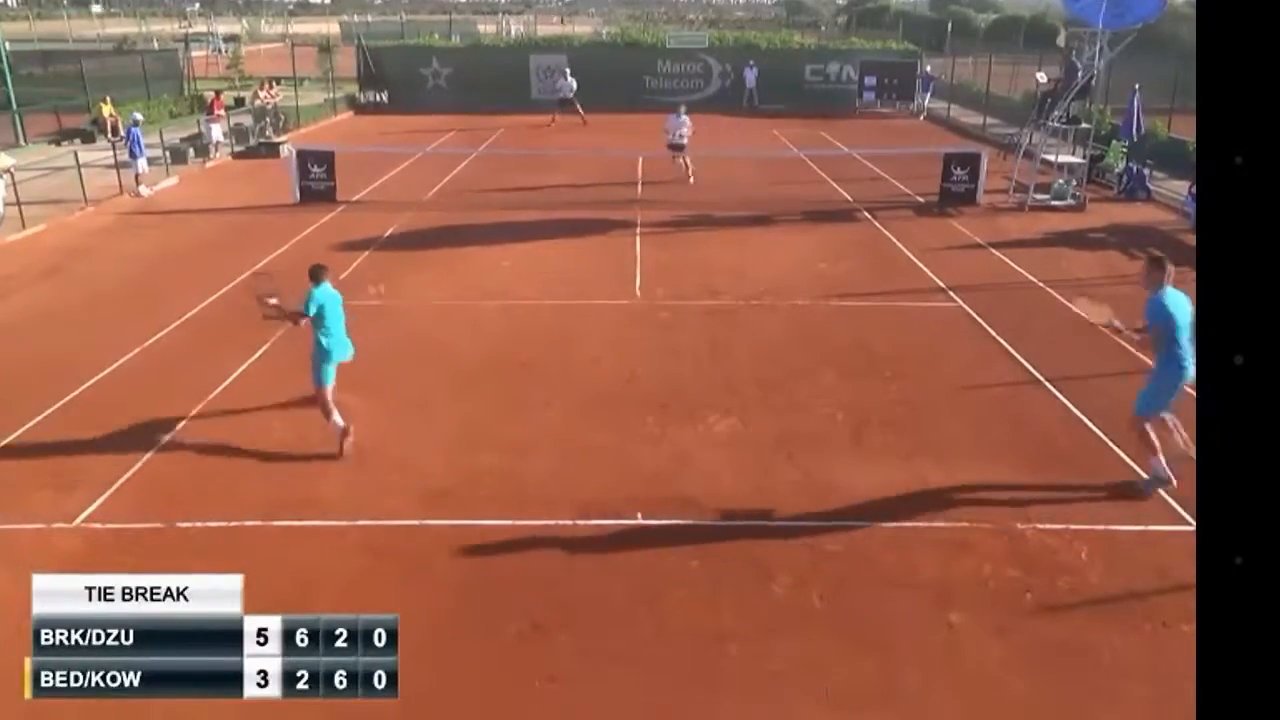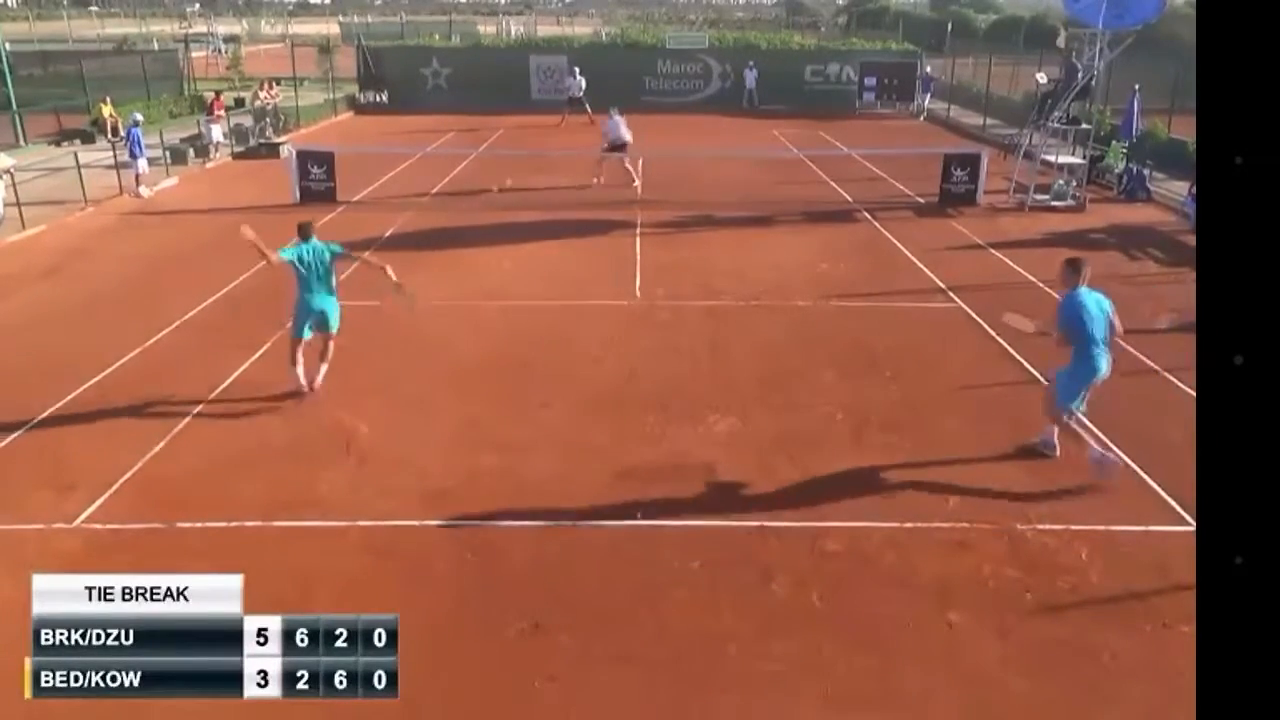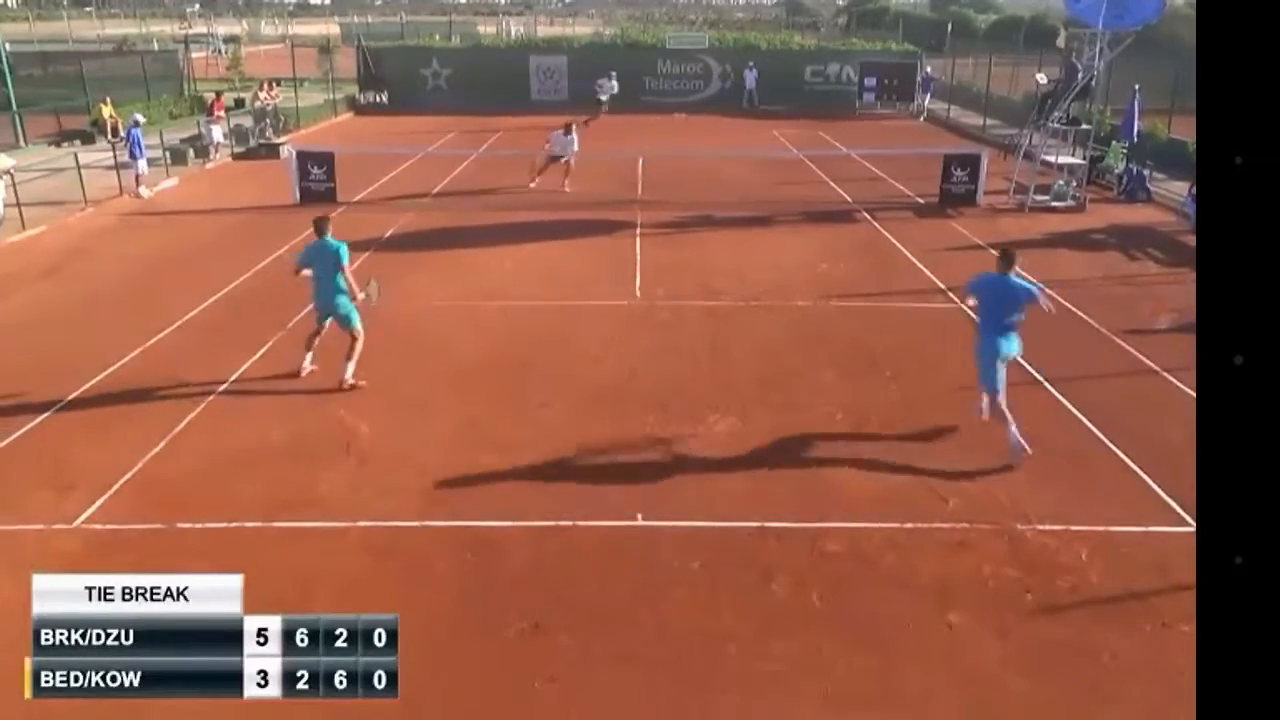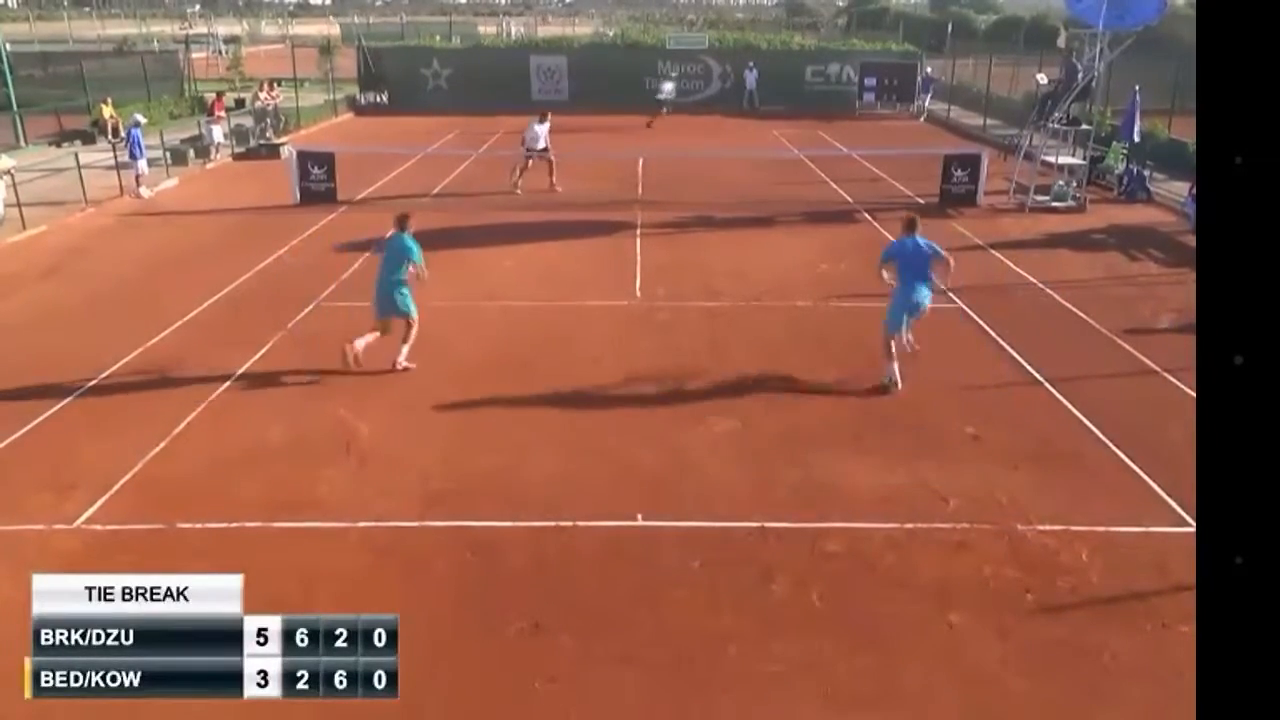
dt=0.4s
person 1, frame 1
left shoulder: (1156, 302)
right shoulder: (1181, 298)
left elbow: (1153, 343)
left wrist: (1136, 336)
right wrist: (1142, 330)
left hip: (1170, 369)
right hip: (1184, 367)
left knee: (1139, 422)
right knee: (1160, 414)
left ankle: (1162, 474)
right ankle: (1190, 454)
person 1, frame 2
left shoulder: (1068, 302)
right shoulder: (1101, 299)
left elbow: (1062, 341)
right elbow: (1117, 331)
left wrist: (1065, 337)
left hip: (1084, 366)
right hip: (1102, 363)
left knee: (1059, 418)
right knee: (1052, 391)
left ankle: (1099, 455)
right ankle: (1050, 441)
person 1, frame 3
left shoulder: (983, 280)
right shoulder: (1025, 288)
left elbow: (967, 299)
right elbow: (1048, 308)
right wrist: (1020, 316)
left hip: (988, 345)
right hip: (1011, 344)
left knee: (996, 400)
right knee: (993, 382)
left ankle: (1017, 443)
right ankle: (983, 406)
person 1, frame 4
left shoulder: (894, 246)
right shoulder: (928, 246)
left elbow: (881, 271)
right elbow: (949, 262)
left wrist: (889, 281)
right wrist: (935, 278)
left hip: (904, 296)
right hip: (923, 297)
left knee: (889, 336)
right knee: (903, 325)
left ankle: (893, 377)
right ankle: (908, 340)
person 2, frame 1
left shoulder: (316, 294)
right shoulder: (335, 294)
left elbow: (300, 319)
left wrist: (277, 306)
left hip: (327, 351)
right hip: (345, 348)
left knee: (323, 399)
left ankle: (342, 429)
person 2, frame 2
left shoulder: (296, 250)
right shoulder: (329, 249)
left elbow: (272, 258)
right elbow: (356, 257)
left wrist: (254, 240)
right wrist: (383, 266)
left hip: (307, 304)
right hip: (329, 304)
left knee: (296, 345)
right knee: (328, 340)
left ankle: (302, 383)
right ankle: (316, 380)
person 2, frame 3
left shoulder: (309, 249)
right shoulder: (340, 247)
left elbow: (298, 271)
right elbow: (347, 274)
right wrist: (357, 294)
left hip: (320, 300)
right hip: (339, 300)
left knee: (319, 329)
right knee: (357, 336)
left ankle: (305, 365)
right ankle: (347, 378)
person 2, frame 4
left shoulder: (389, 240)
right shoulder: (412, 246)
right elbow: (422, 275)
right wrist: (416, 273)
left hip: (381, 290)
right hip: (397, 291)
left knee: (382, 329)
right knee: (413, 322)
left ankle: (356, 345)
right ankle: (400, 361)
